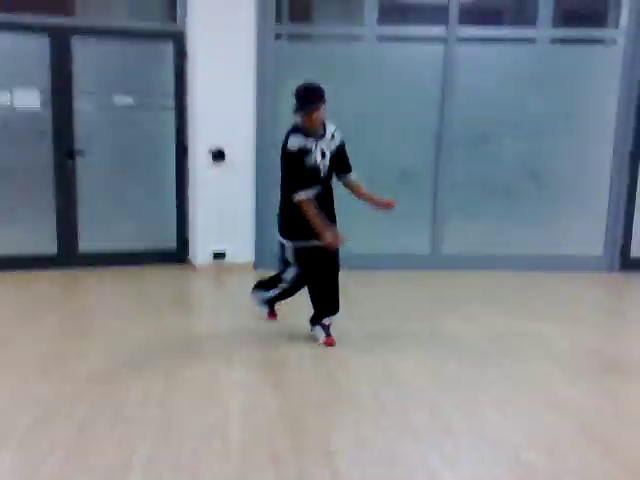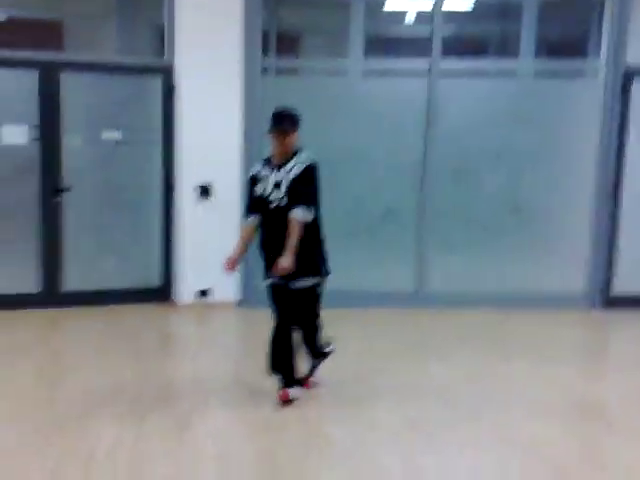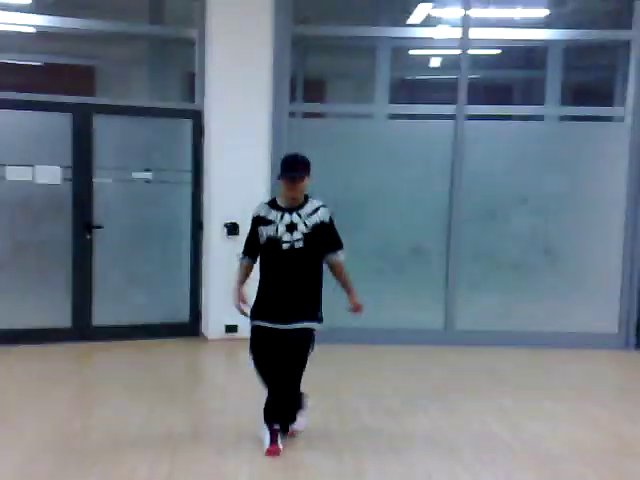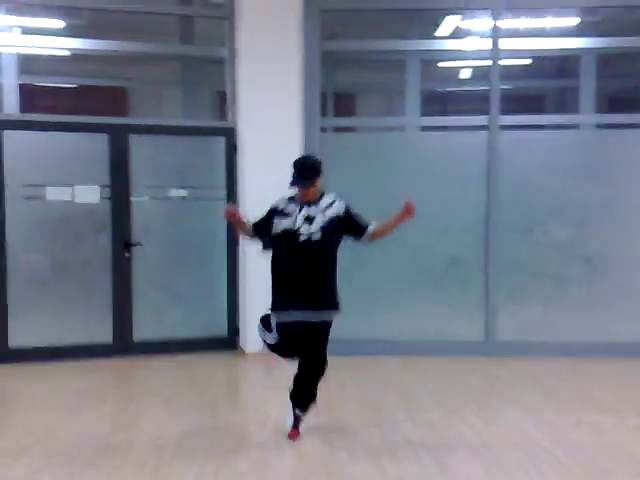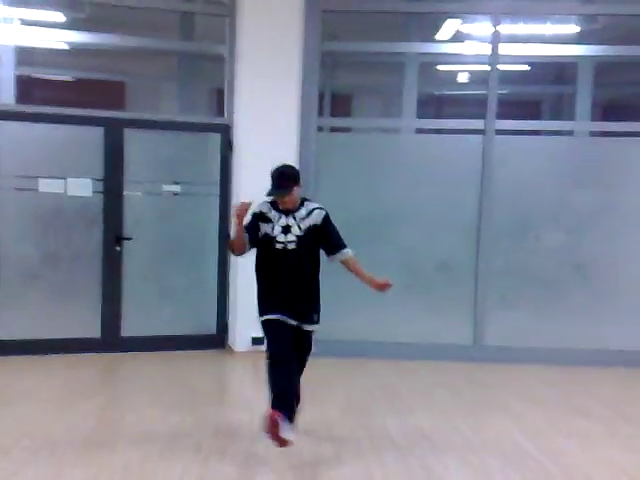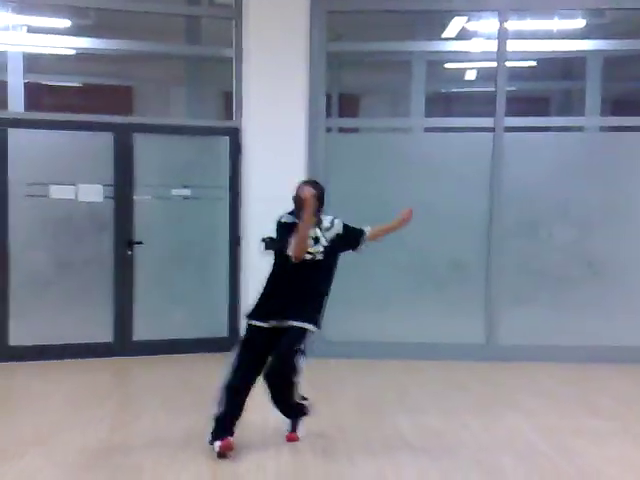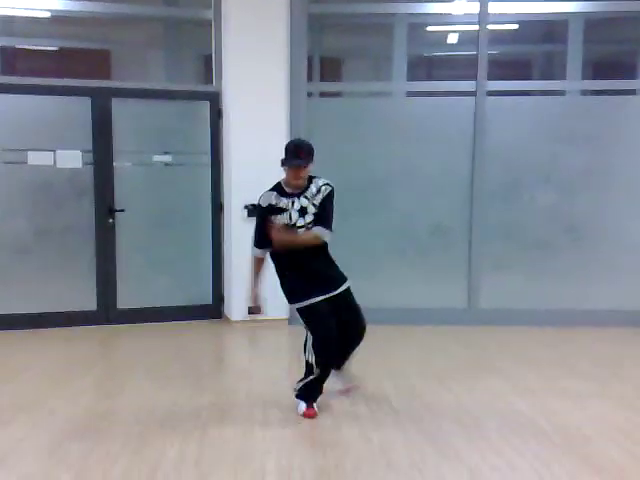
dt=0.4s
person 1, frame 1
left shoulder: (332, 134)
right shoulder: (294, 143)
left elbow: (345, 175)
right elbow: (301, 194)
left wrist: (373, 200)
right wrist: (323, 230)
left hip: (325, 219)
right hip: (298, 223)
left knee: (329, 274)
right knee: (298, 274)
left ankle: (322, 322)
right ankle: (265, 293)
person 1, frame 2
left shoulder: (305, 166)
right shoulder: (258, 173)
left elbow: (301, 213)
right elbow: (253, 217)
left wrist: (290, 255)
right wrist: (238, 252)
left hip: (306, 259)
right hip: (274, 262)
left knee: (306, 317)
right knee: (283, 322)
left ankle: (318, 353)
right ankle: (288, 381)
person 1, frame 3
left shoulder: (319, 213)
right shoulder: (264, 213)
left elbow: (333, 257)
right elbow: (249, 256)
left wrist: (350, 292)
right wrist: (238, 287)
left hip: (304, 306)
right hip: (268, 305)
left knee: (291, 368)
right knee: (264, 360)
left ankle: (275, 425)
right ankle: (293, 407)
person 1, frame 4
left shoulder: (336, 207)
right shoulder: (281, 208)
left elbow: (366, 233)
right elbow: (254, 233)
left wrist: (399, 218)
right wrist: (236, 220)
left hip: (321, 299)
right hip: (288, 297)
left knee: (315, 359)
right knee: (290, 348)
left ankle: (298, 408)
right ankle: (269, 328)
person 1, frame 5
left shoulder: (316, 215)
right shoulder: (263, 213)
left elbow: (339, 252)
right elbow: (239, 249)
left wrist: (370, 280)
right wrist: (239, 222)
left hip: (305, 305)
right hip: (273, 303)
left knee: (295, 362)
right knee: (280, 356)
left ankle: (284, 417)
right ankle: (281, 416)
person 1, frame 6
left shoulder: (334, 226)
right shoulder: (287, 223)
left elbow: (363, 236)
right elbow: (296, 253)
left wrist: (397, 224)
right wrist: (307, 212)
left hip: (301, 315)
right hip: (268, 309)
left knee: (281, 369)
right knee: (245, 370)
left ankle: (295, 415)
right ankle: (222, 432)
person 1, frame 7
left shoulder: (324, 190)
right shoulder: (270, 200)
left elbow: (323, 234)
right elbow: (261, 247)
left wrist: (289, 238)
right wrist: (254, 286)
left hip: (328, 274)
right hip: (298, 281)
left knee: (355, 327)
right knee: (323, 337)
left ankle: (335, 366)
right ankle: (307, 395)
